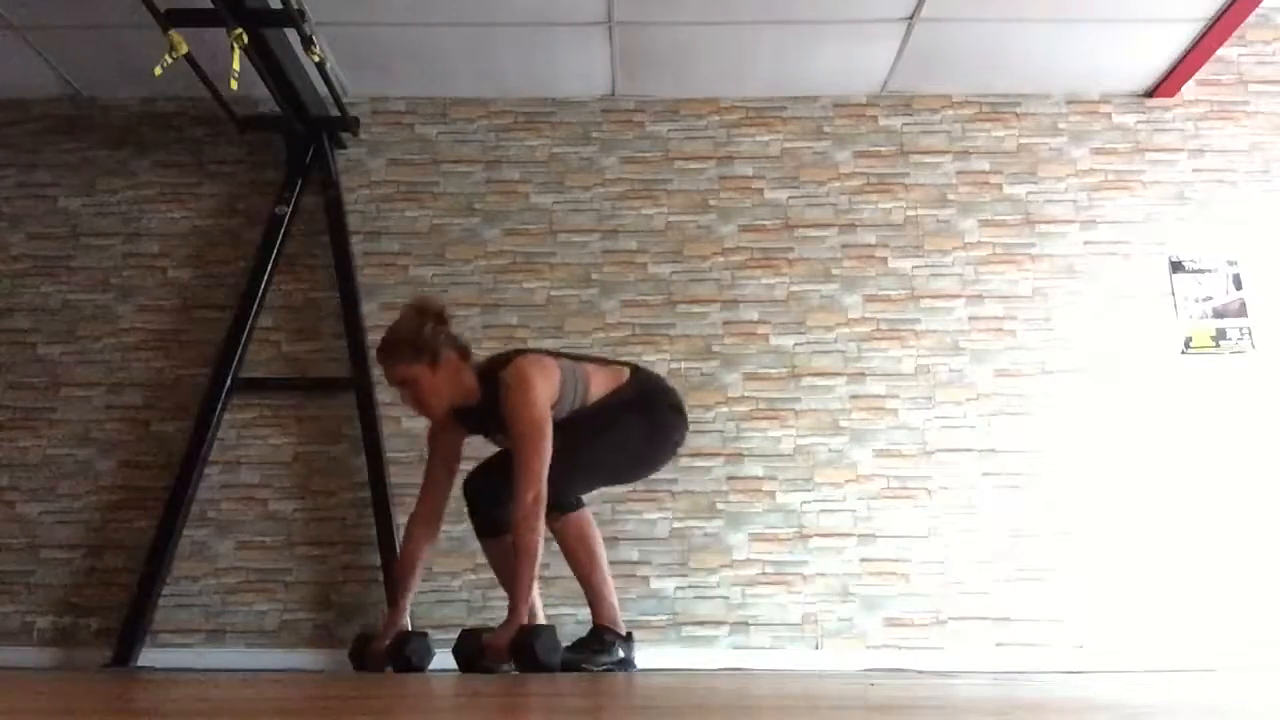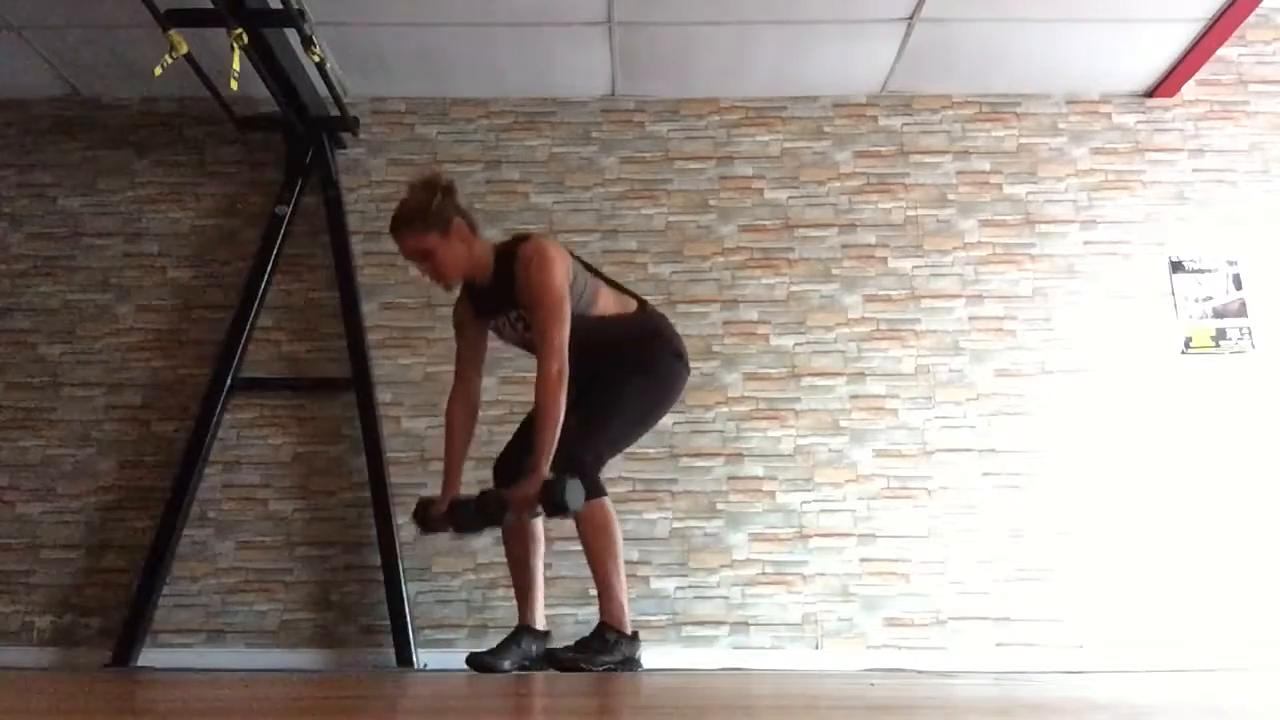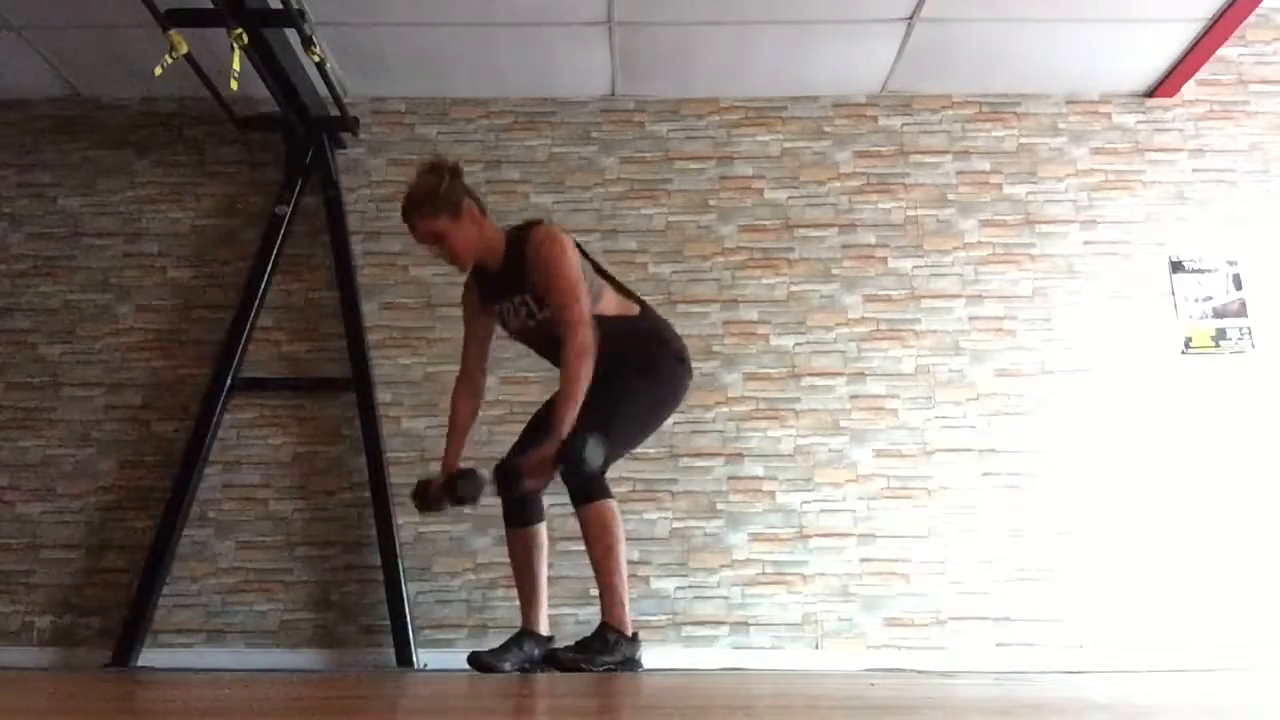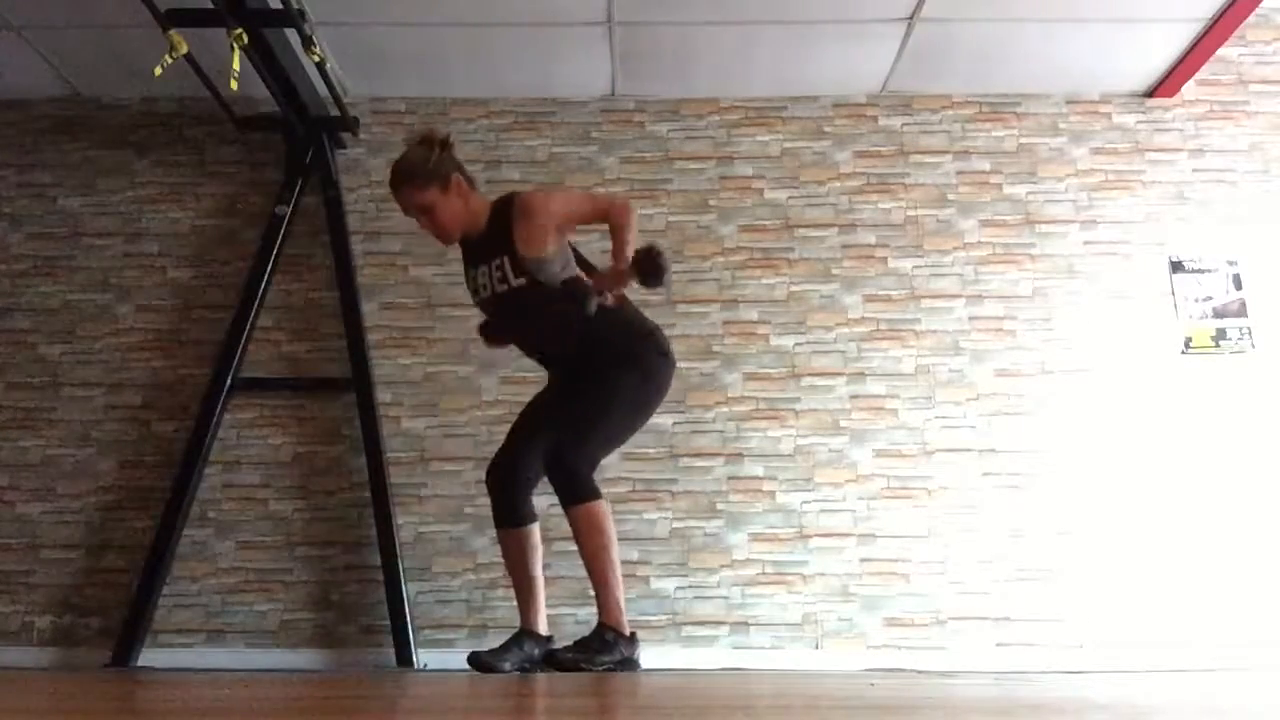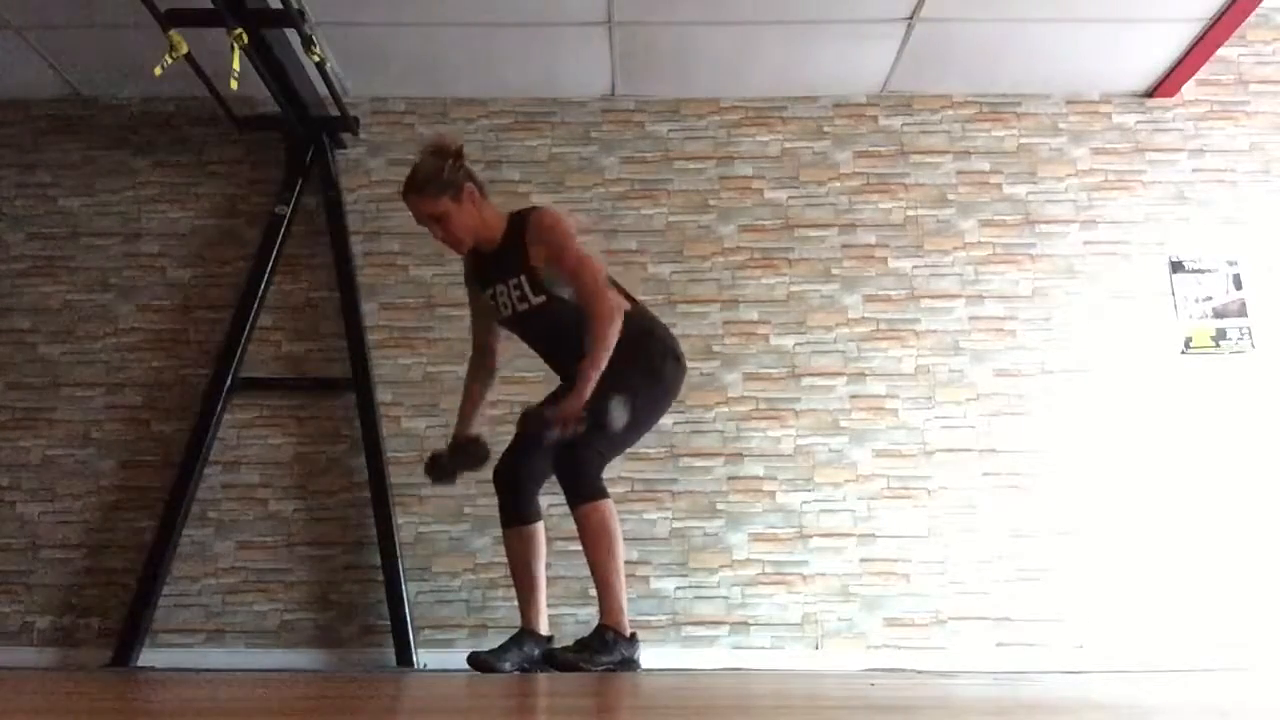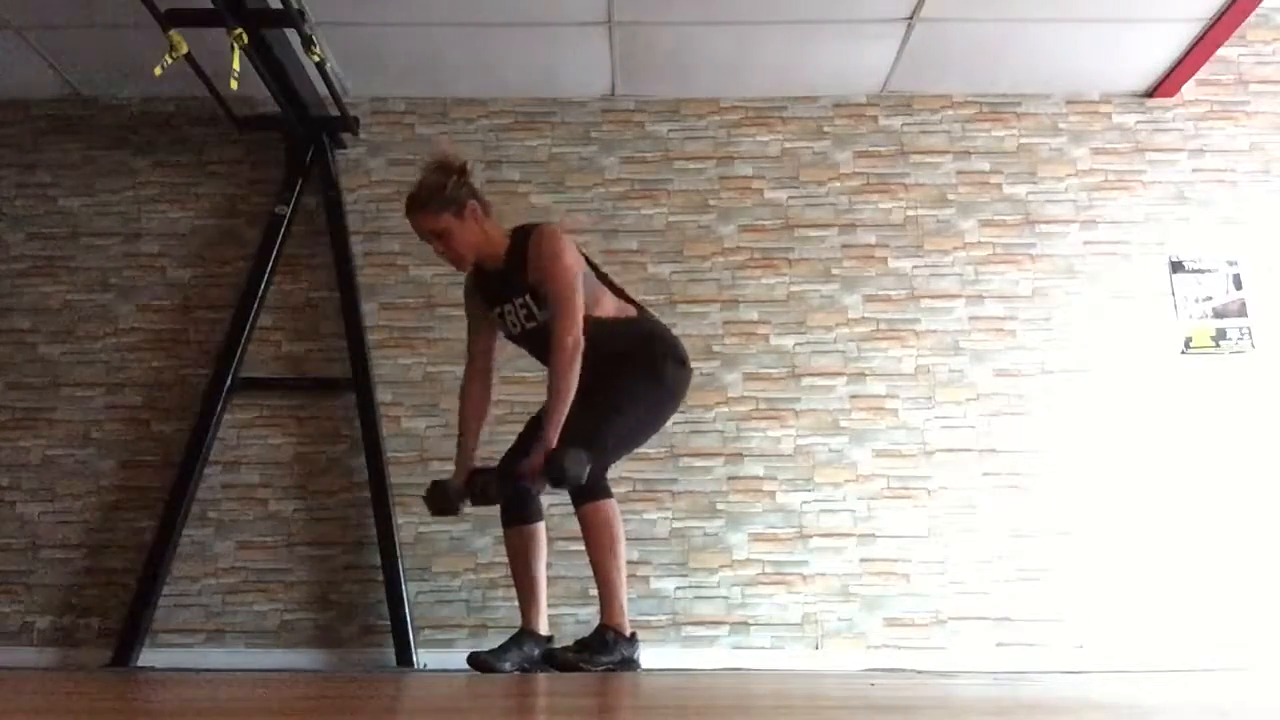
dt=0.2s
person 1, frame 1
left shoulder: (519, 381)
right shoulder: (453, 417)
left elbow: (531, 501)
right elbow: (426, 518)
left wrist: (515, 617)
right wrist: (395, 619)
left hip: (652, 414)
right hip: (598, 424)
left knee: (547, 479)
right knee: (484, 490)
left ankle: (613, 637)
person 1, frame 2
left shoulder: (534, 256)
right shoulder: (471, 302)
left elbow: (555, 366)
right elbow: (464, 393)
left wrist: (541, 472)
right wrist: (450, 489)
left hip: (650, 358)
right hip: (594, 368)
left knee: (573, 460)
right knee: (511, 471)
left ankle: (618, 638)
right ankle: (532, 632)
person 1, frame 3
left shoulder: (544, 246)
right shoulder: (478, 288)
left elbow: (581, 345)
right elbow: (470, 379)
left wrist: (555, 442)
right wrist: (449, 467)
left hip: (652, 361)
right hip: (597, 375)
left knee: (577, 461)
right knee: (514, 477)
left ankle: (619, 636)
right ankle: (535, 635)
person 1, frame 4
left shoulder: (530, 211)
right shoulder: (471, 246)
left elbow: (619, 209)
left wrist: (619, 267)
right wrist: (495, 329)
left hip: (631, 358)
right hip: (576, 372)
left knee: (567, 460)
right knee: (507, 475)
left ankle: (616, 636)
right ankle: (533, 635)
person 1, frame 5
left shoulder: (542, 229)
right shoulder: (477, 268)
left elbow: (607, 307)
right elbow: (484, 357)
left wrist: (580, 396)
right wrist: (462, 430)
left hip: (645, 361)
right hip: (589, 377)
left knee: (575, 458)
right knee: (514, 474)
left ankle: (617, 635)
right ankle: (535, 635)
person 1, frame 6
left shoulder: (546, 245)
right shoulder: (479, 286)
left elbow: (570, 343)
right elbow: (477, 375)
left wrist: (548, 442)
right wrist: (463, 466)
left hip: (651, 366)
right hip: (597, 381)
right knee: (513, 479)
left ankle: (617, 636)
right ankle: (534, 636)
